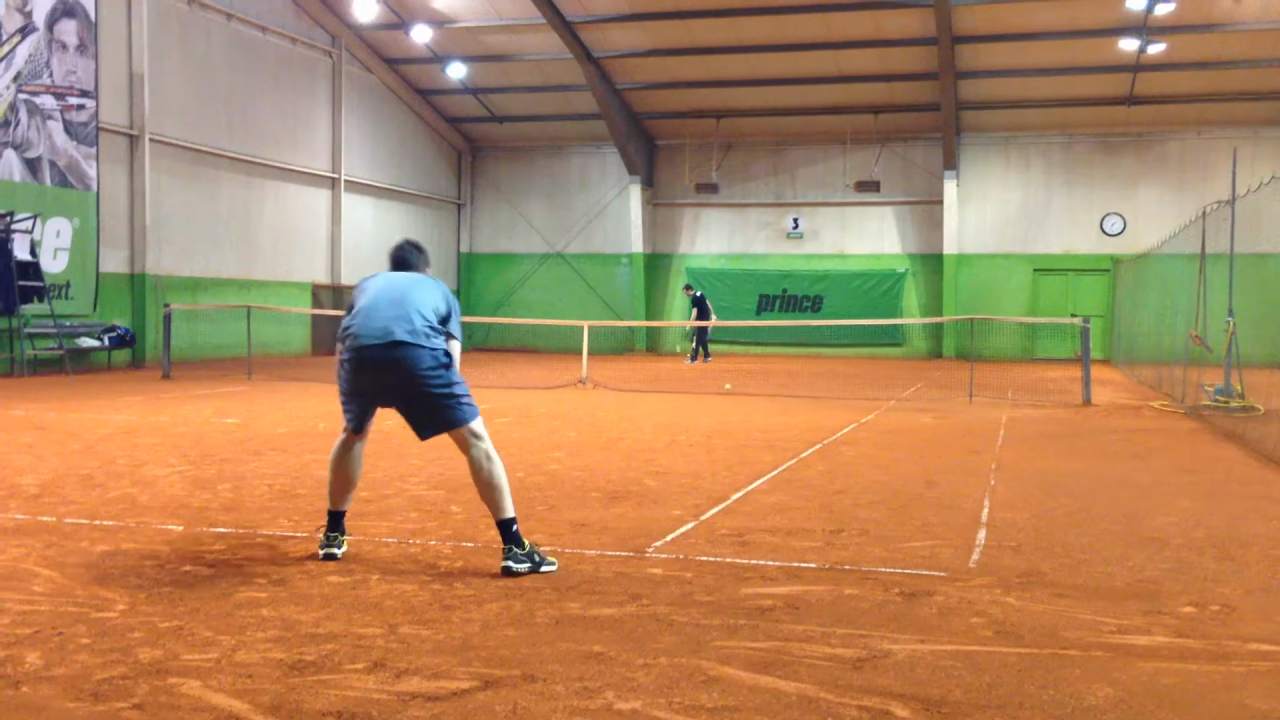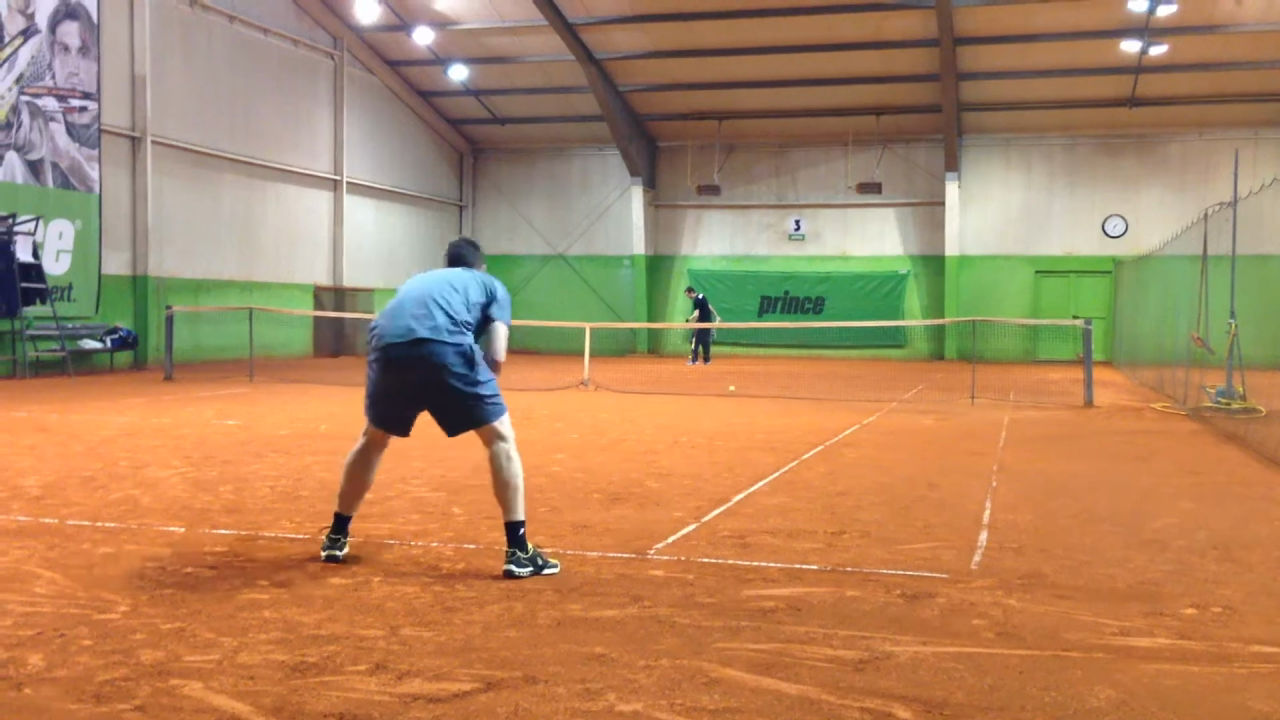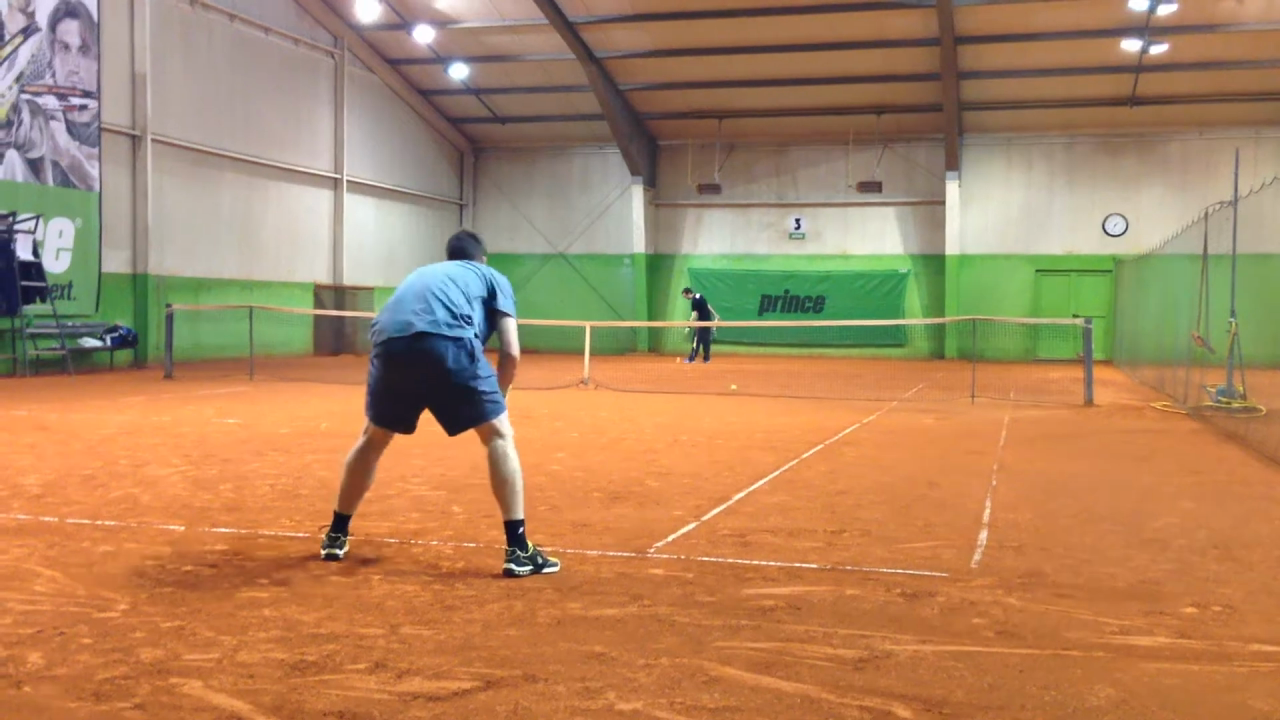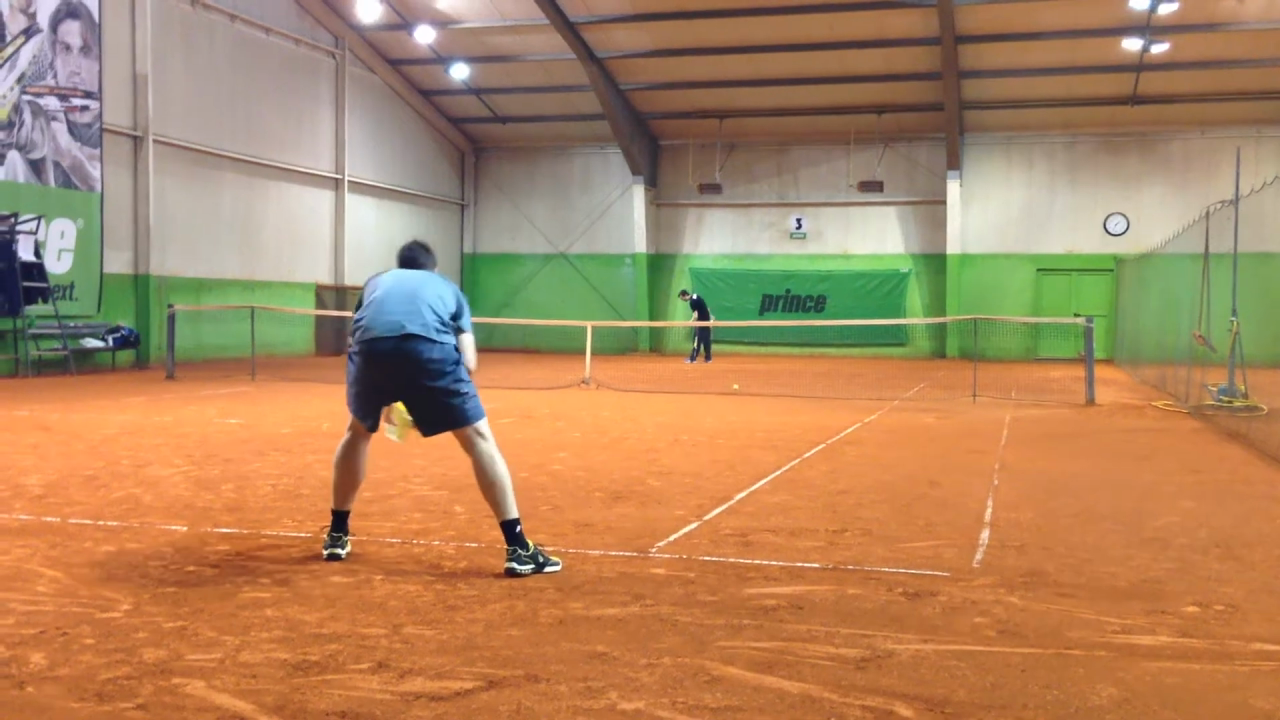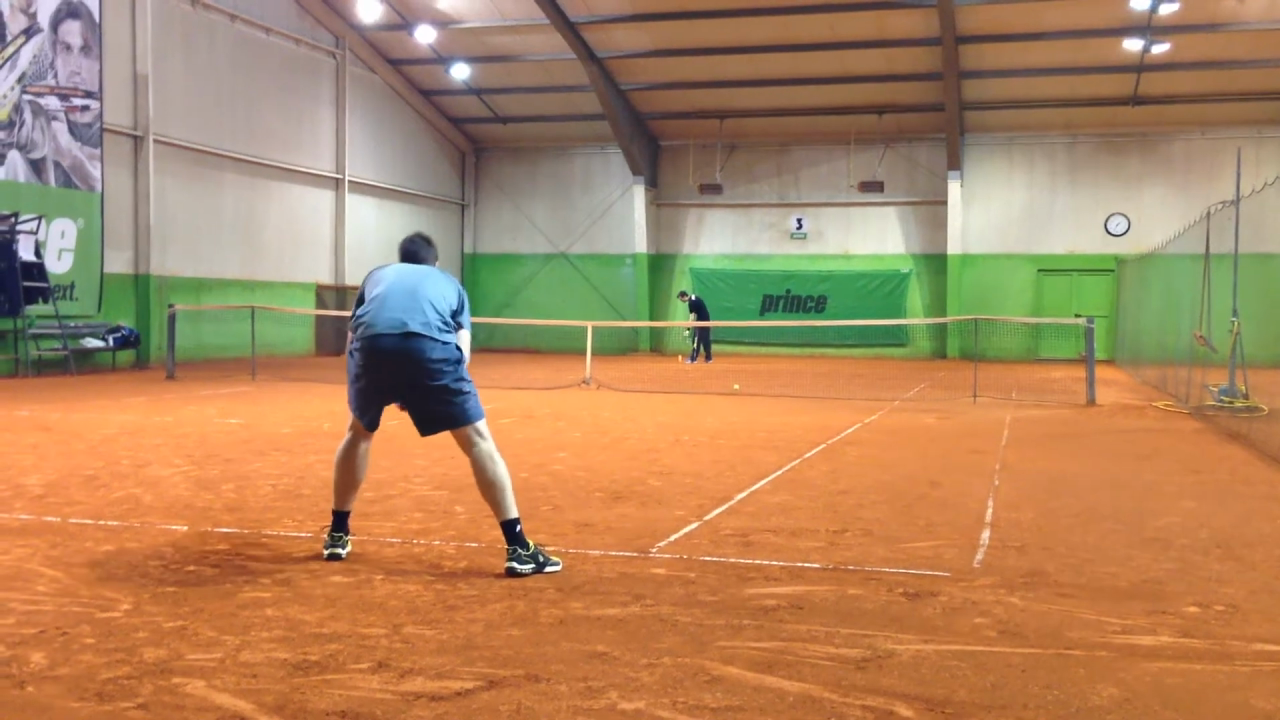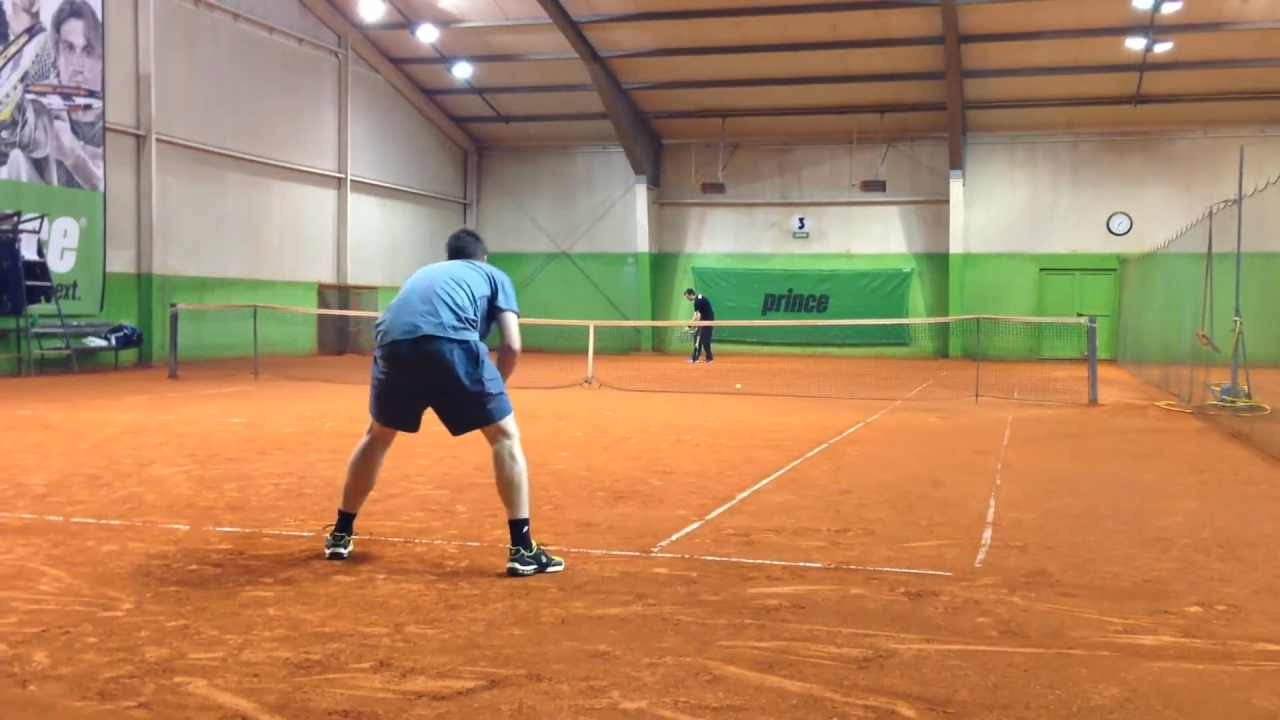
dt=0.3s
person 1, frame 1
left shoulder: (365, 285)
right shoulder: (440, 290)
left elbow: (339, 359)
right elbow: (451, 368)
left wrist: (373, 396)
right wrist: (421, 403)
left hip: (360, 350)
right hip: (420, 351)
left knee: (352, 434)
right knee: (476, 440)
left ankle: (333, 534)
right ankle: (514, 547)
person 1, frame 2
left shoulder: (417, 281)
right shoulder: (492, 286)
right elbow: (496, 357)
right wrist: (469, 396)
left hip: (387, 348)
right hip: (444, 348)
left knee: (374, 439)
right knee: (500, 438)
left ankle: (336, 537)
right ankle: (518, 551)
person 1, frame 3
left shoulder: (419, 274)
right shoulder: (492, 277)
right elbow: (510, 352)
right wrist: (496, 396)
left hip: (390, 344)
right hip: (447, 343)
left knee: (375, 438)
right knee: (499, 436)
left ankle: (336, 535)
right ankle: (518, 550)
person 1, frame 4
left shoulder: (376, 281)
right shoulder: (448, 289)
left elbow: (354, 342)
right elbow: (468, 363)
left wrist: (381, 398)
right wrist: (446, 405)
left hip: (371, 344)
right hip: (429, 346)
left knee: (358, 432)
right knee: (479, 439)
left ankle: (337, 534)
right ankle: (518, 549)
person 1, frame 5
left shoulder: (376, 275)
right shoulder: (449, 283)
left elbow: (350, 342)
right elbow: (463, 351)
left wrist: (387, 390)
right wrist: (422, 392)
left hip: (372, 342)
right hip: (430, 345)
left knee: (359, 432)
right knee: (477, 439)
left ankle: (337, 534)
right ankle: (518, 549)
person 1, frame 6
left shoulder: (421, 274)
right shoulder: (494, 275)
right elbow: (512, 345)
right wrist: (493, 386)
left hip: (393, 345)
right hip: (450, 343)
left knee: (378, 435)
right knee: (505, 435)
left ankle: (340, 534)
right ankle: (522, 549)
